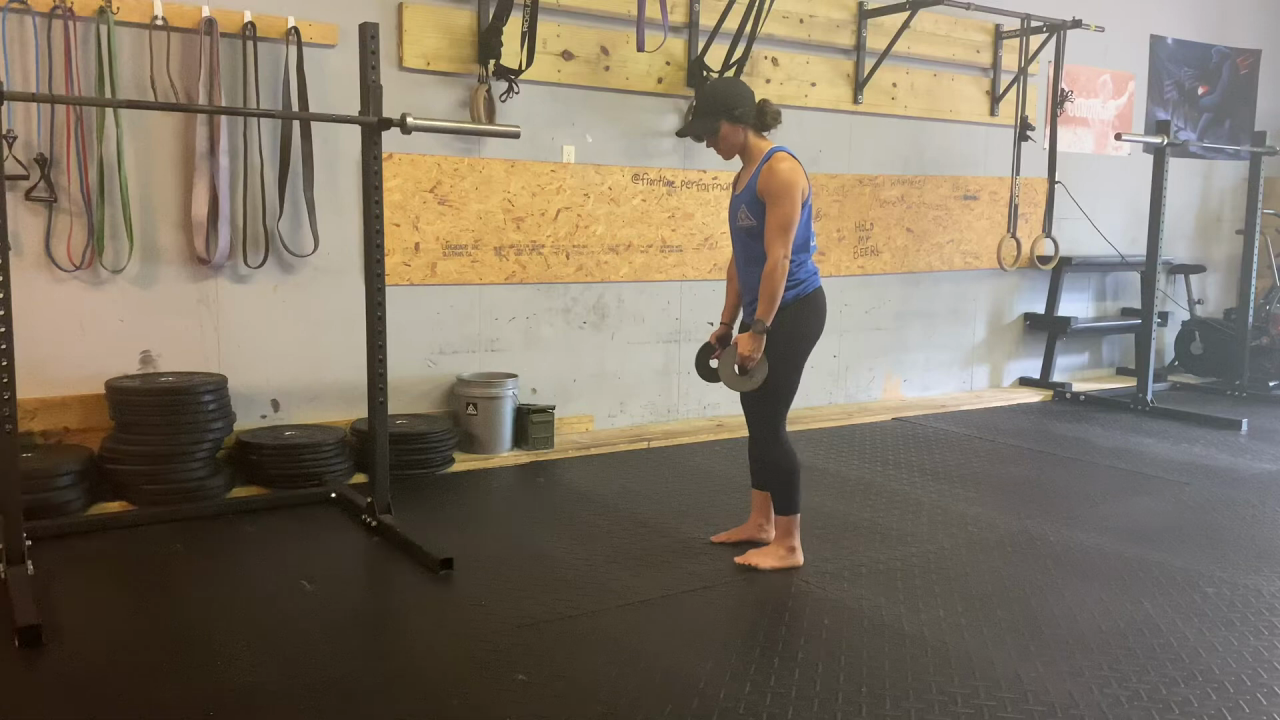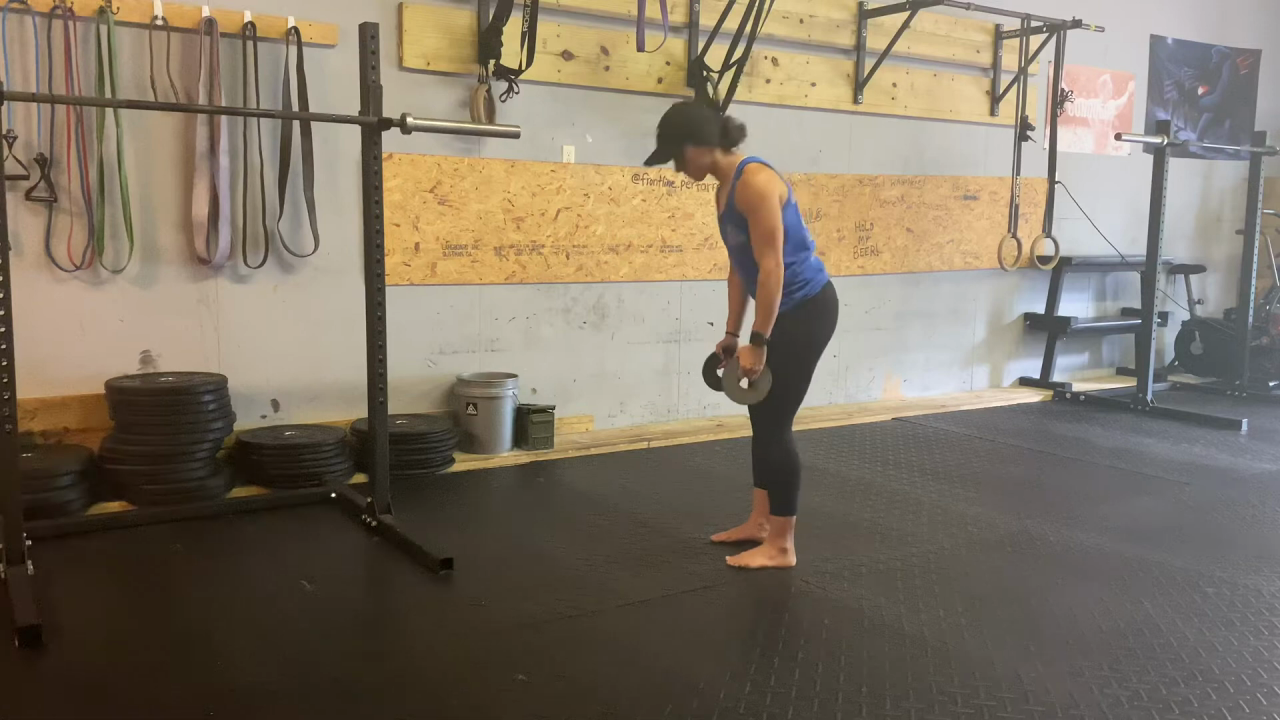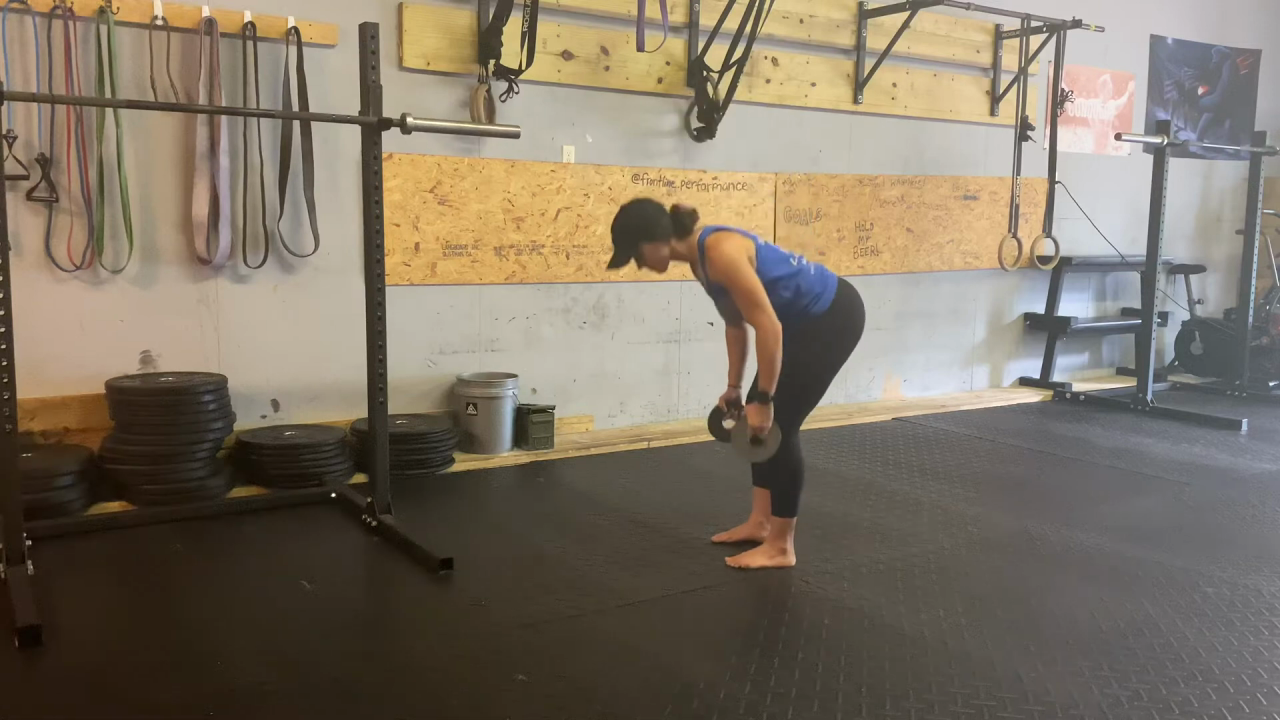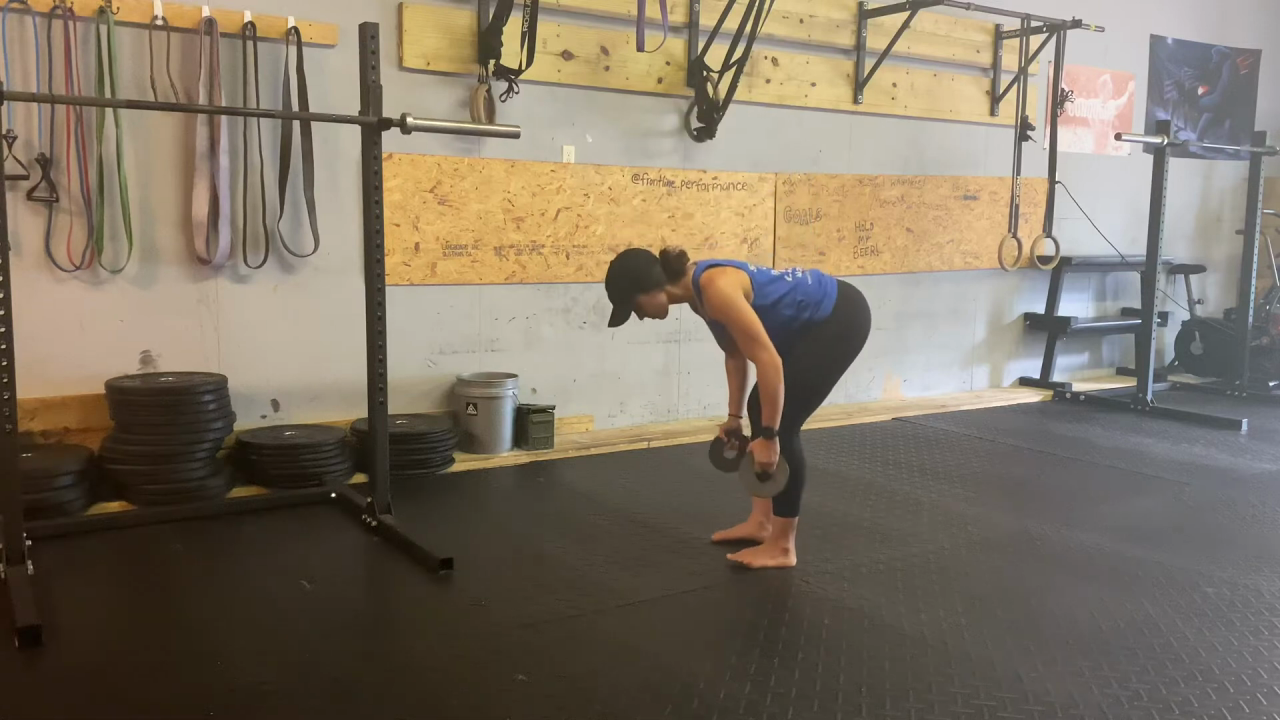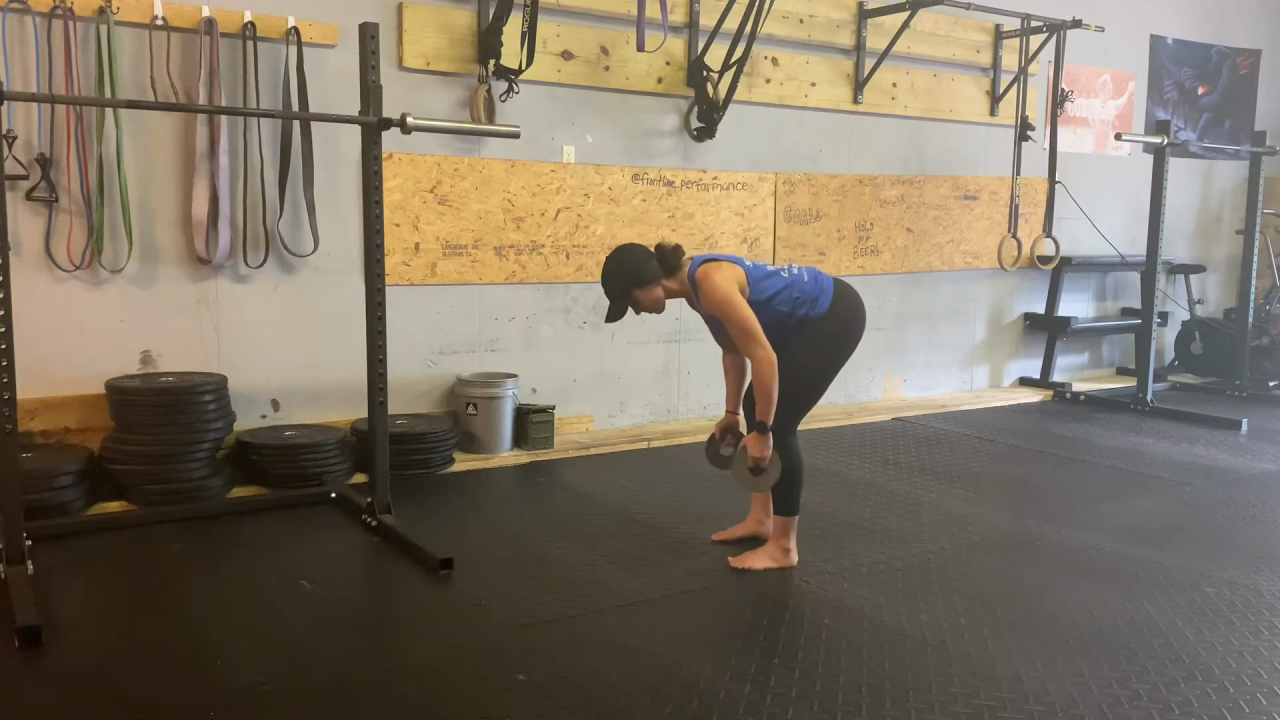
dt=0.3s
person 1, frame 1
left shoulder: (780, 170)
right shoulder: (746, 173)
left elbow: (778, 259)
left wrist: (757, 330)
right wrist: (727, 323)
left hip: (792, 311)
right hip: (763, 311)
left knee: (768, 424)
right knee: (756, 421)
left ankle: (788, 544)
right ankle: (761, 523)
person 1, frame 2
left shoulder: (754, 181)
right shoulder: (725, 185)
left elbow: (772, 269)
right elbow: (740, 267)
left wrist: (758, 344)
right wrist: (732, 333)
left hip: (806, 309)
right hip: (787, 309)
left knee: (774, 422)
right knee: (762, 417)
left ankle: (781, 545)
right ankle: (760, 522)
person 1, frame 3
left shoulder: (720, 252)
right shoulder: (698, 257)
left elbow: (769, 328)
right elbow: (735, 323)
left wrist: (764, 400)
right wrist: (734, 386)
left hip: (833, 317)
right hip: (807, 319)
left knee: (778, 424)
right knee: (760, 429)
left ankle: (781, 546)
right ankle: (759, 521)
person 1, frame 4
left shoulder: (715, 289)
right shoulder: (697, 289)
left elbow: (769, 362)
right elbow: (735, 353)
left wrist: (769, 436)
right wrist: (735, 415)
left hip: (840, 318)
right hip: (815, 321)
left knee: (781, 424)
right knee: (762, 411)
left ankle: (782, 546)
right ankle: (760, 522)
person 1, frame 5
left shoulder: (711, 284)
right shoulder: (692, 283)
left elbow: (764, 357)
right elbow: (733, 349)
left wrist: (763, 431)
right wrist: (732, 411)
left hip: (835, 315)
right hip: (809, 318)
left knee: (778, 423)
right knee: (758, 408)
left ankle: (783, 545)
right ankle: (760, 518)
